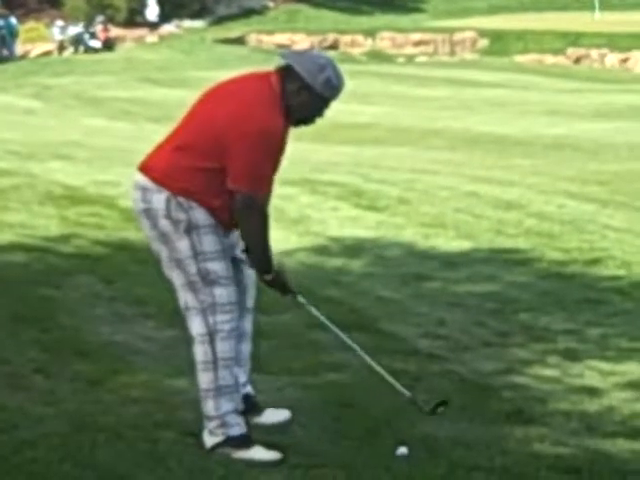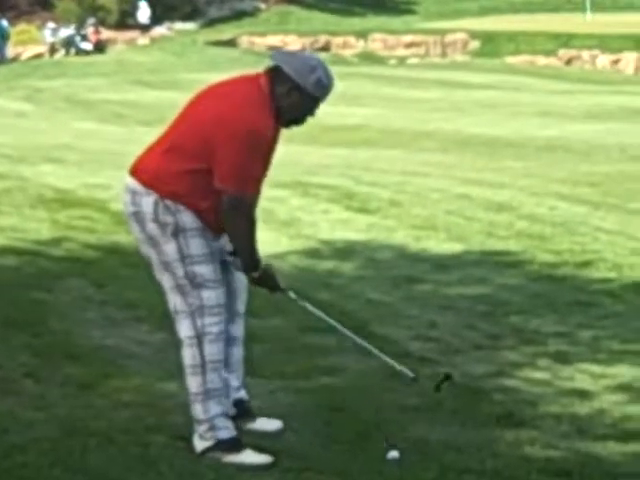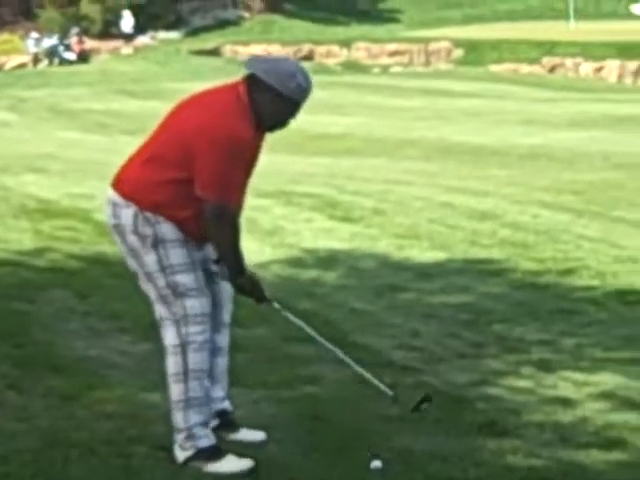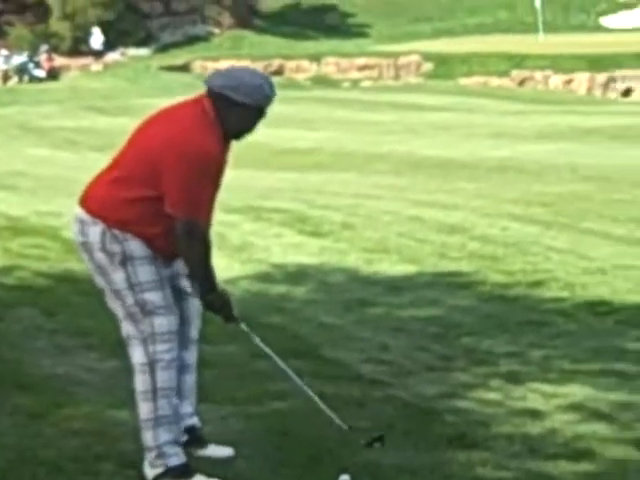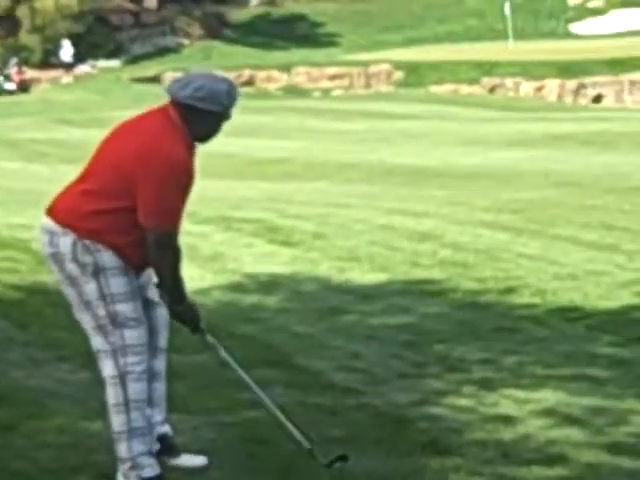
dt=0.1s
person 1, frame 1
left shoulder: (267, 93)
right shoulder: (259, 120)
left elbow: (255, 191)
right elbow: (249, 205)
left wrist: (258, 255)
right wrist: (266, 267)
left hip: (196, 200)
right hip: (173, 201)
left knee: (238, 291)
right knee: (216, 310)
left ankle: (237, 398)
right ankle: (223, 429)
person 1, frame 2
left shoulder: (256, 98)
right shoulder: (247, 120)
left elbow: (241, 195)
right elbow: (235, 205)
left wrist: (244, 255)
right wrist: (252, 264)
left hip: (191, 206)
right hip: (164, 207)
left knee: (229, 298)
right knee: (204, 315)
left ankle: (231, 403)
right ankle: (213, 434)
person 1, frame 3
left shoulder: (237, 107)
right shoulder: (227, 128)
left elbow: (224, 203)
right elbow: (218, 213)
left wrist: (227, 262)
right wrist: (238, 273)
left hip: (174, 216)
right hip: (146, 217)
left knee: (216, 308)
right knee: (190, 322)
left ankle: (214, 413)
right ankle: (194, 442)
person 1, frame 4
left shoulder: (198, 120)
right shoulder: (197, 146)
left elbow: (189, 222)
right elbow: (189, 230)
left wrist: (197, 278)
right wrist: (209, 288)
left hip: (140, 234)
right hip: (113, 236)
left knee: (184, 326)
right knee: (157, 341)
left ankle: (183, 429)
person 1, frame 5
left shoulder: (164, 127)
right shoulder: (167, 153)
left elbow: (158, 233)
right elbow: (160, 241)
left wrist: (166, 290)
right wrist: (177, 299)
left hip: (108, 243)
right hip: (82, 245)
left knee: (152, 335)
right knee: (127, 352)
left ankle: (154, 438)
